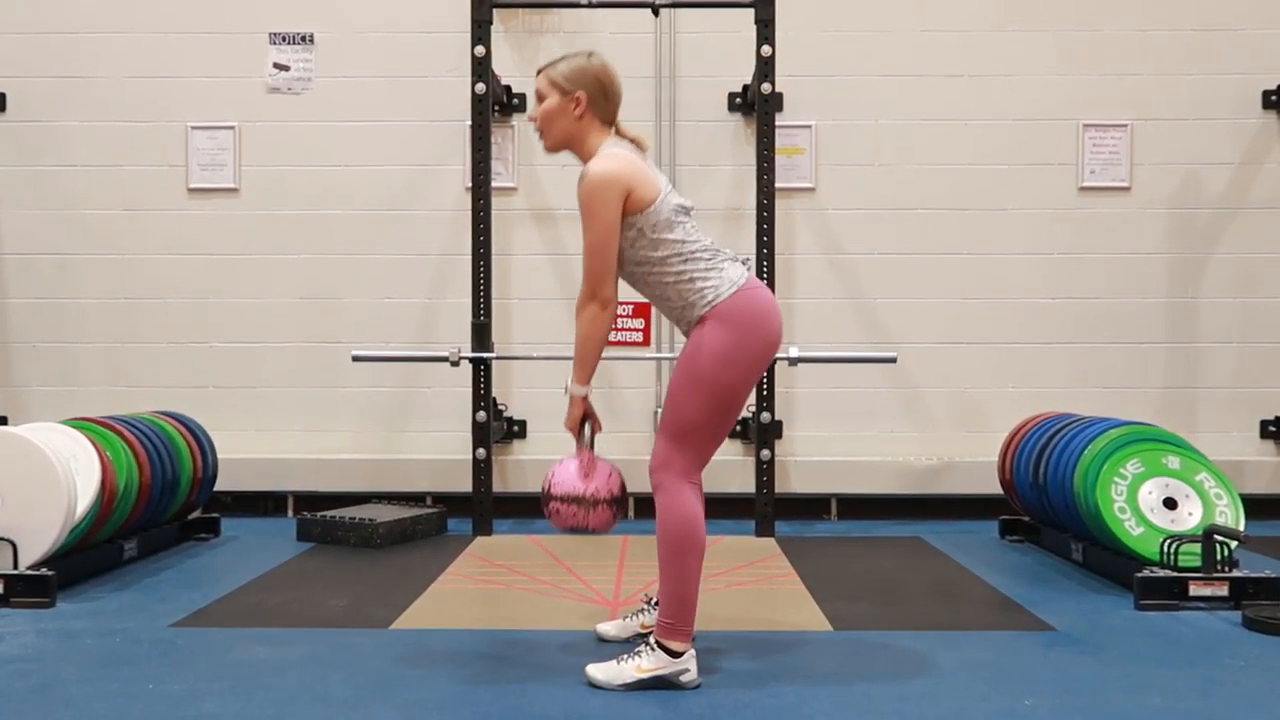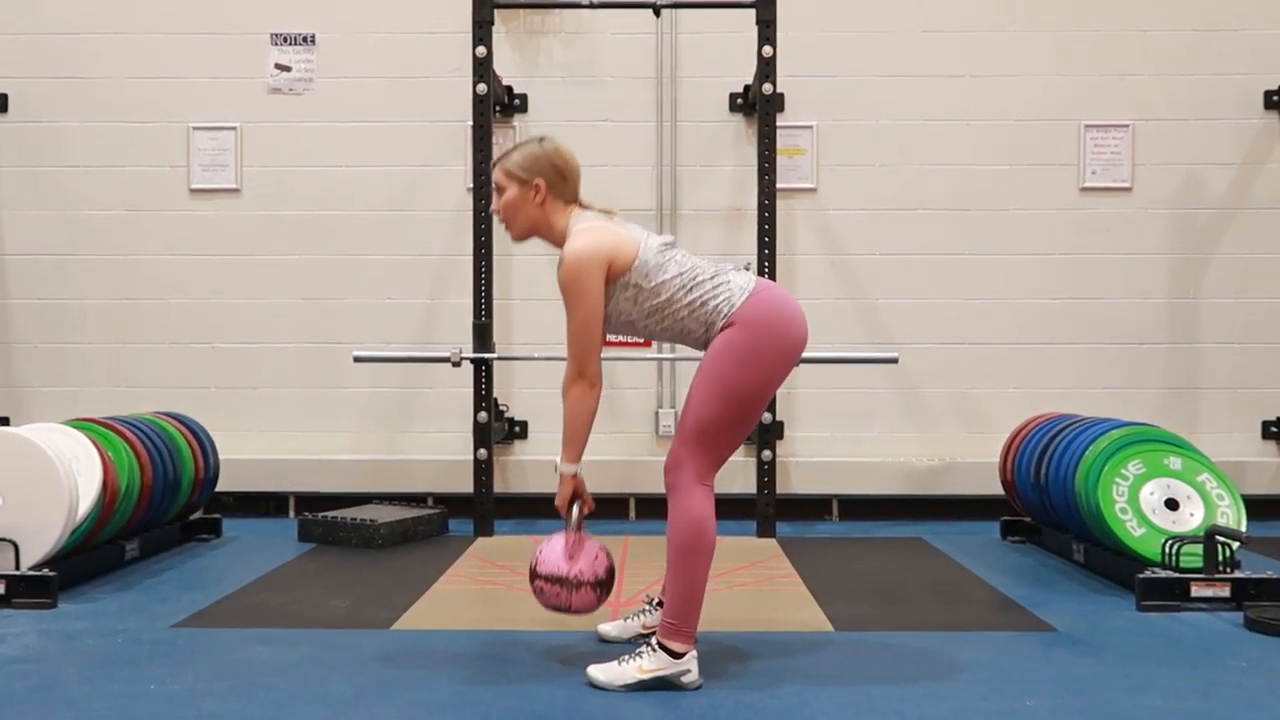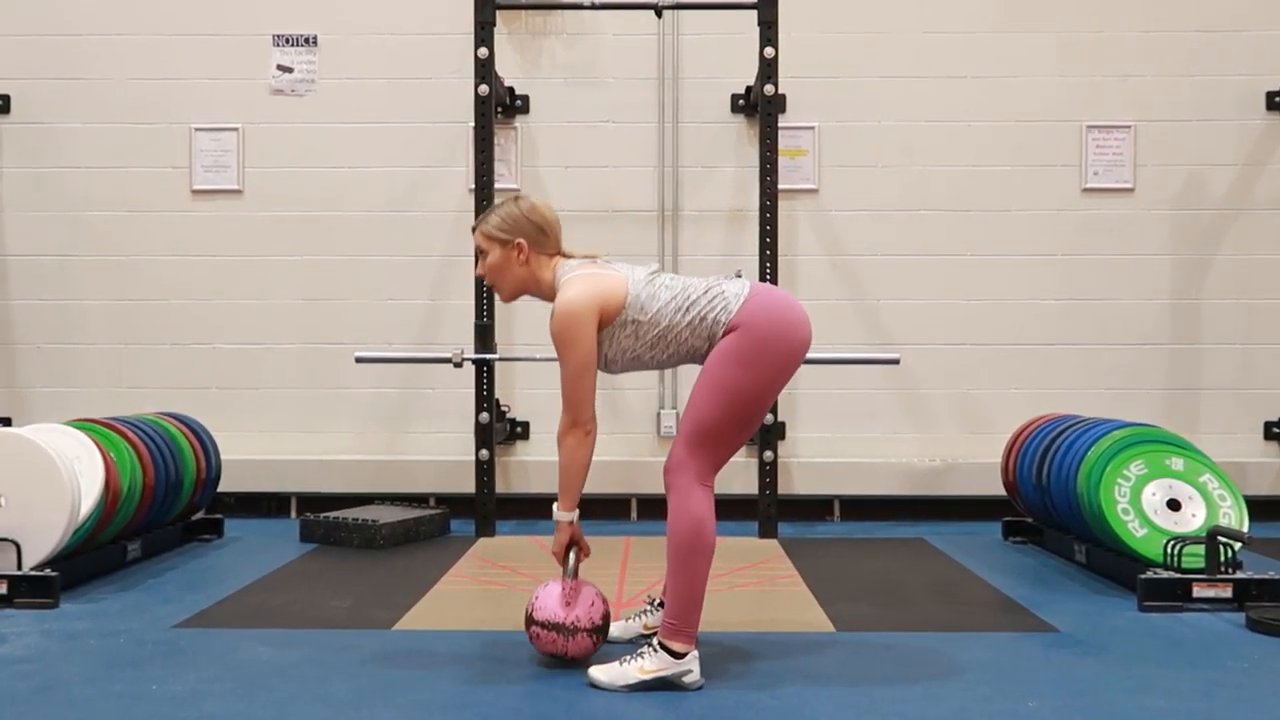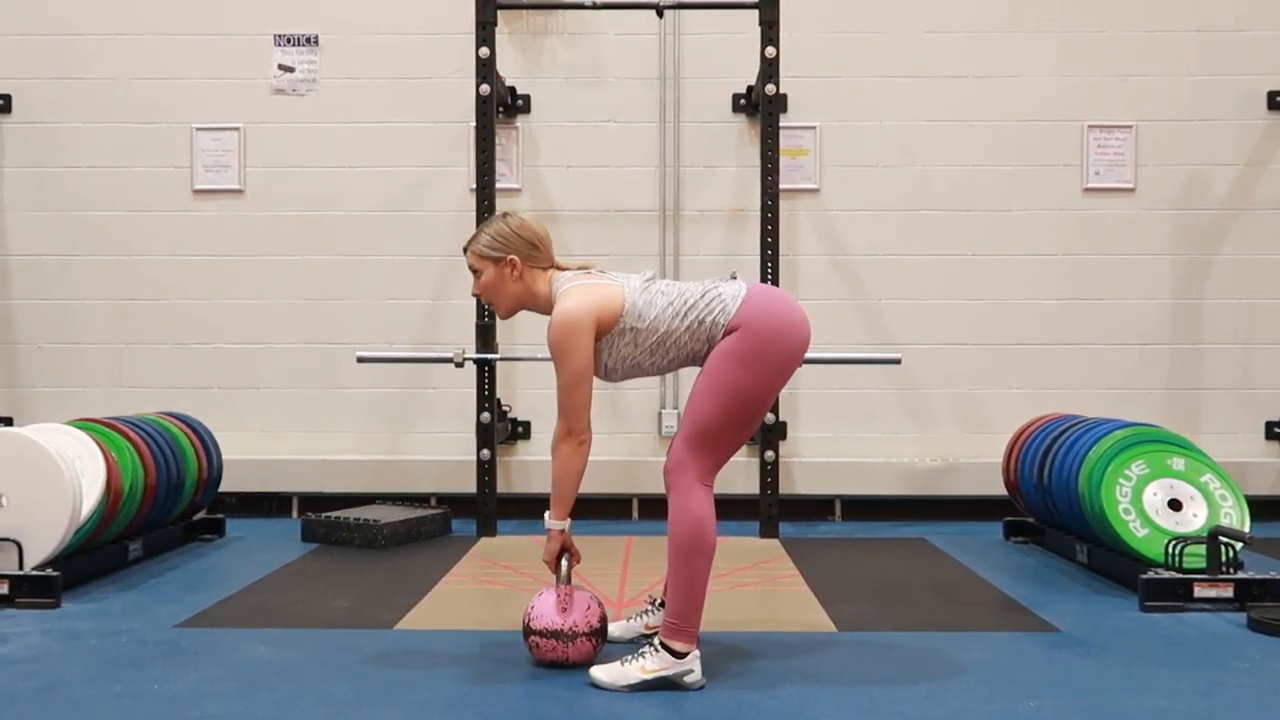
dt=0.2s
person 1, frame 1
left shoulder: (602, 172)
right shoulder: (615, 162)
left elbow: (596, 300)
right elbow: (600, 295)
left wrist: (578, 391)
right wrist: (583, 388)
left hip: (732, 321)
right hip: (738, 313)
left knee: (673, 473)
right knee: (675, 470)
left ankle: (672, 650)
right ankle: (667, 607)
person 1, frame 2
left shoulder: (581, 251)
right shoulder: (591, 233)
left elbow: (585, 379)
right elbow: (581, 372)
left wrist: (569, 470)
right wrist: (573, 466)
left hip: (758, 326)
right hip: (762, 319)
left knee: (688, 476)
right knee: (687, 471)
left ankle: (675, 651)
right ankle: (671, 608)
person 1, frame 3
left shoulder: (572, 303)
right shoulder: (580, 281)
left elbow: (580, 427)
right elbow: (575, 420)
left wrist: (565, 516)
right wrist: (569, 510)
left hip: (761, 329)
right hip: (765, 320)
left knee: (687, 474)
right knee: (686, 471)
left ankle: (675, 652)
right ankle: (671, 606)
person 1, frame 4
left shoulder: (570, 313)
right shoulder: (574, 291)
left elbow: (575, 437)
right elbow: (568, 430)
left wrist: (557, 523)
right wrist: (559, 519)
left hip: (760, 330)
right hip: (763, 321)
left knee: (687, 474)
right knee: (688, 471)
left ankle: (677, 652)
right ankle: (673, 606)
